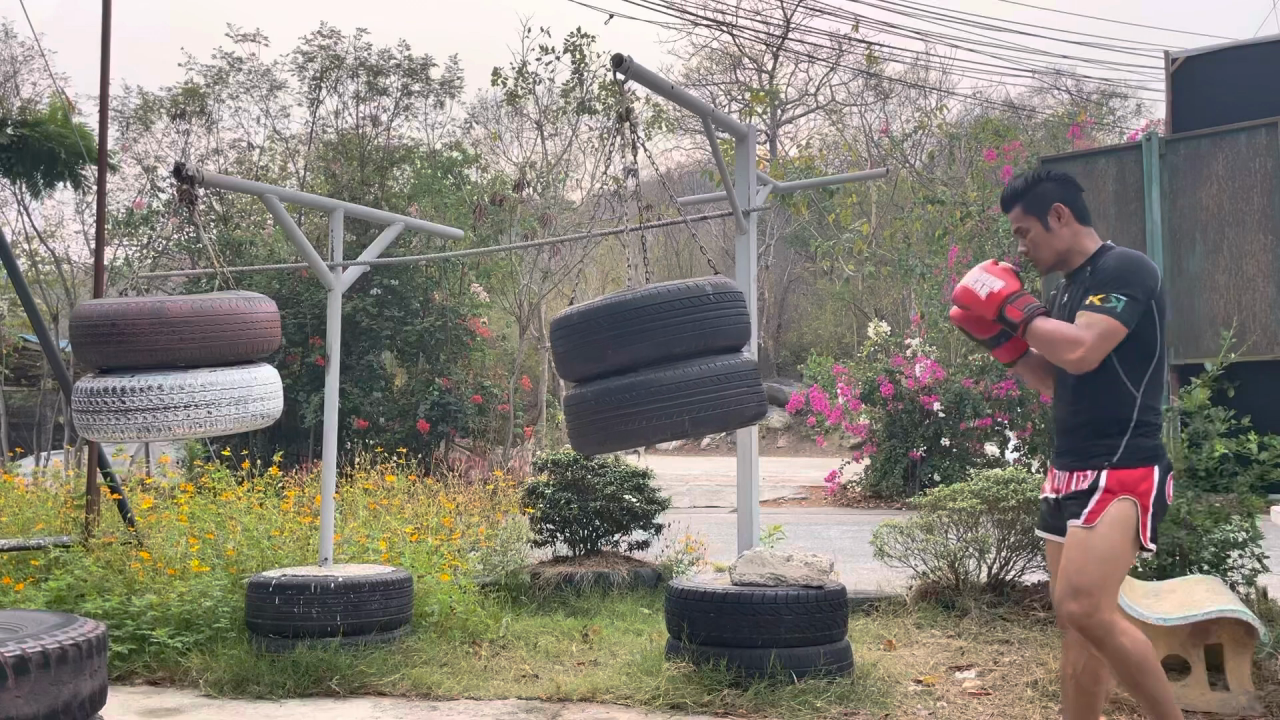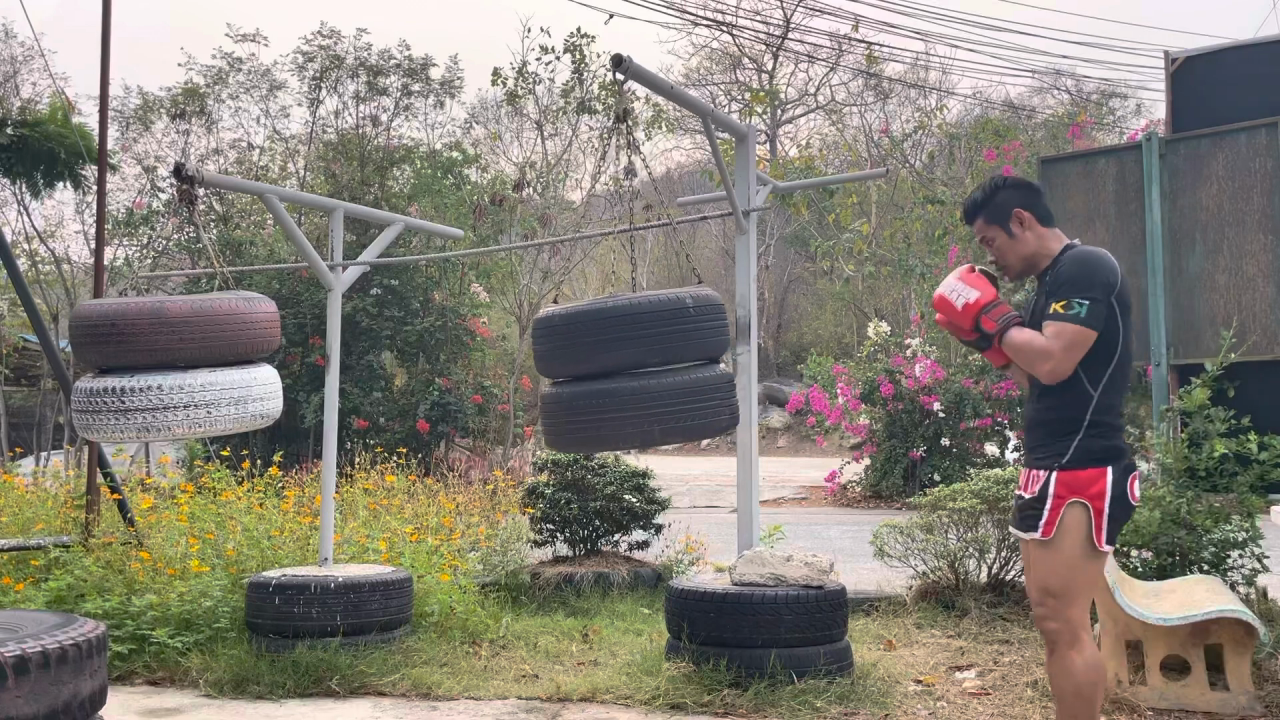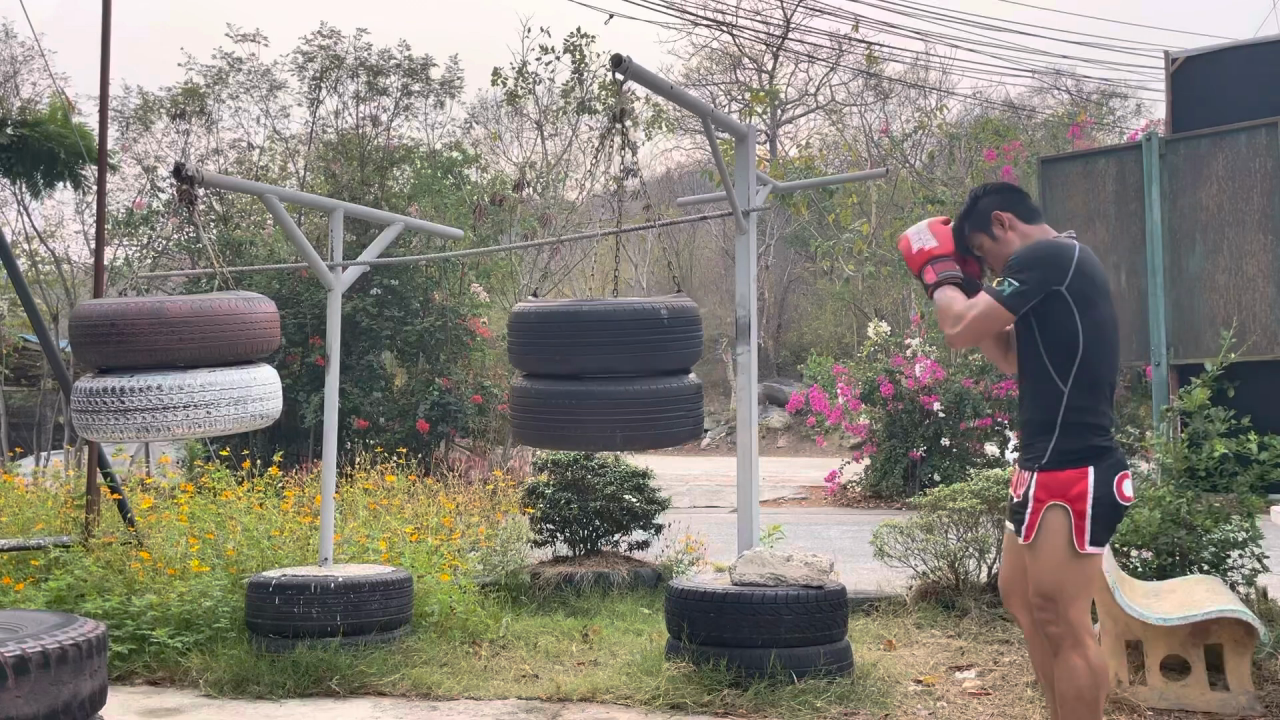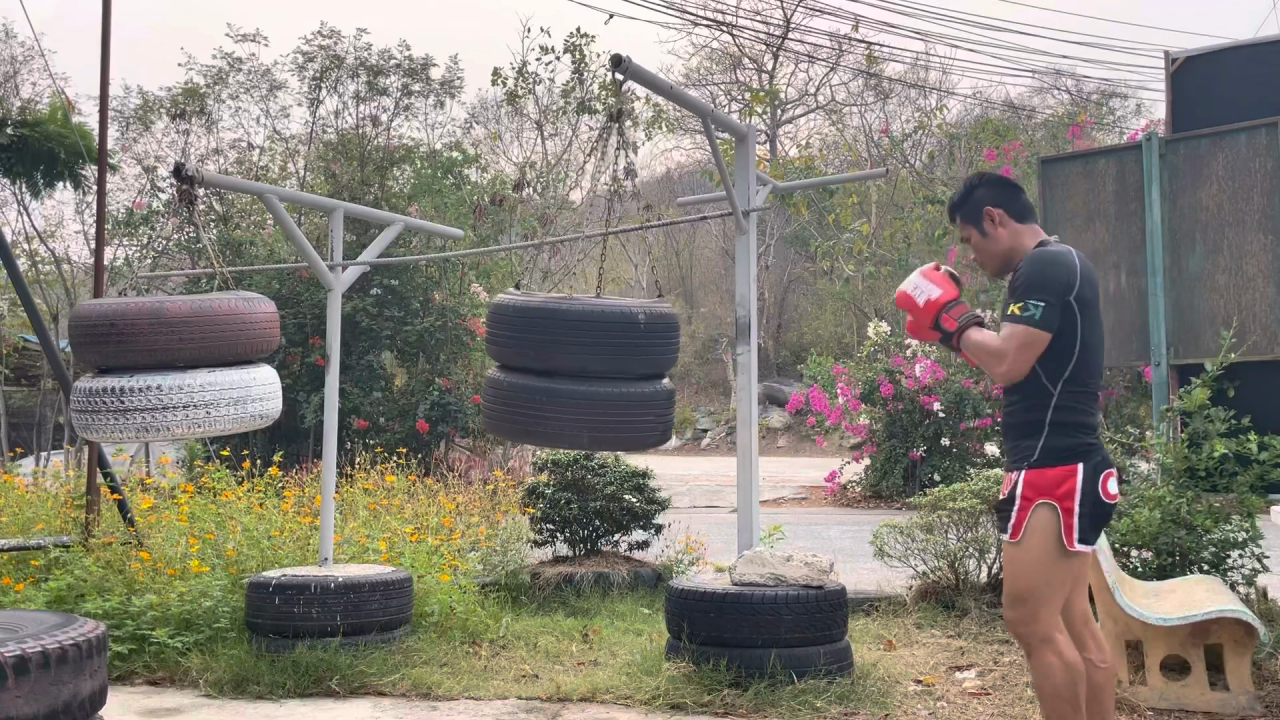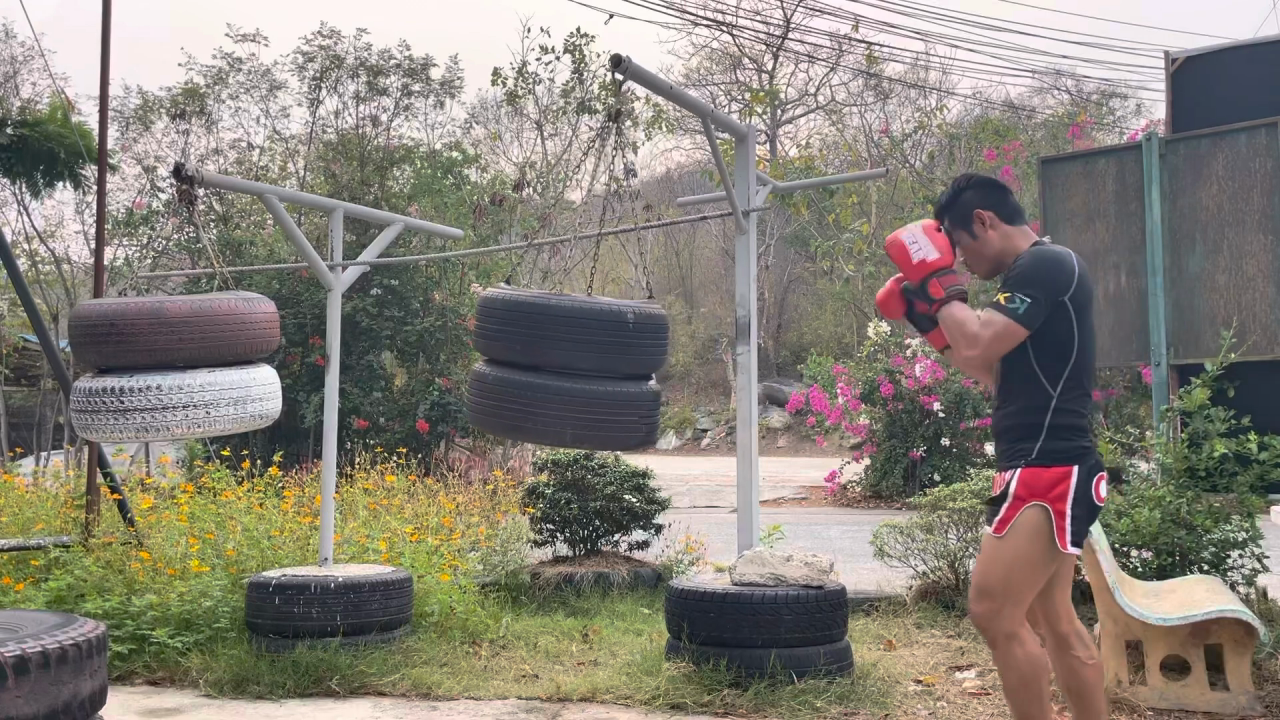
dt=0.2s
person 1, frame 1
left shoulder: (1126, 270)
right shoulder: (1067, 286)
left elbow: (1079, 350)
left wrist: (1013, 309)
right wrist: (1005, 340)
left hip: (1121, 475)
right hip: (1069, 474)
left knee: (1084, 611)
right knee: (1076, 615)
person 1, frame 2
left shoulder: (1087, 267)
right shoulder: (1048, 284)
left elbow: (1053, 364)
left wrist: (991, 315)
right wrist: (987, 337)
left hip: (1083, 475)
right hip: (1046, 471)
left knee: (1060, 622)
right knee: (1055, 621)
person 1, frame 3
left shoulder: (1049, 256)
right shoulder: (1057, 266)
left elbow: (961, 330)
right elbow: (1020, 360)
left wrist: (936, 267)
right wrist: (969, 284)
left hip: (1069, 473)
right hip: (1052, 467)
left knee: (1062, 626)
right knee: (1020, 599)
person 1, frame 4
left shoulder: (1048, 267)
right shoulder: (1048, 270)
left elbow: (1007, 363)
right elbow: (1019, 368)
left wrist: (949, 314)
right wrist: (956, 323)
left hip: (1055, 473)
right hip: (1051, 470)
left knee: (1031, 622)
right knee: (1071, 622)
person 1, frame 5
left shoulder: (1045, 265)
right shoulder: (1032, 273)
left elbow: (977, 346)
right elbow: (991, 368)
left wrist: (934, 280)
right wrist: (931, 320)
left hip: (1048, 475)
right hip: (1040, 472)
left knee: (996, 614)
right knee: (1055, 622)
